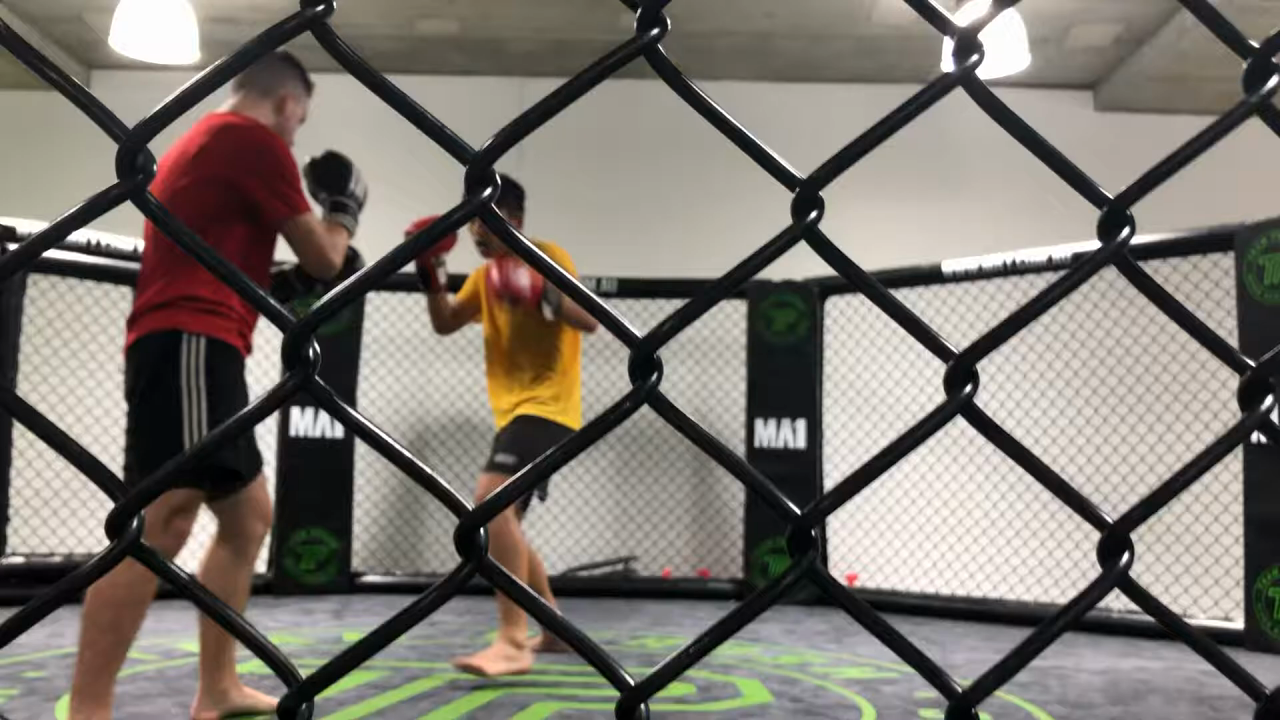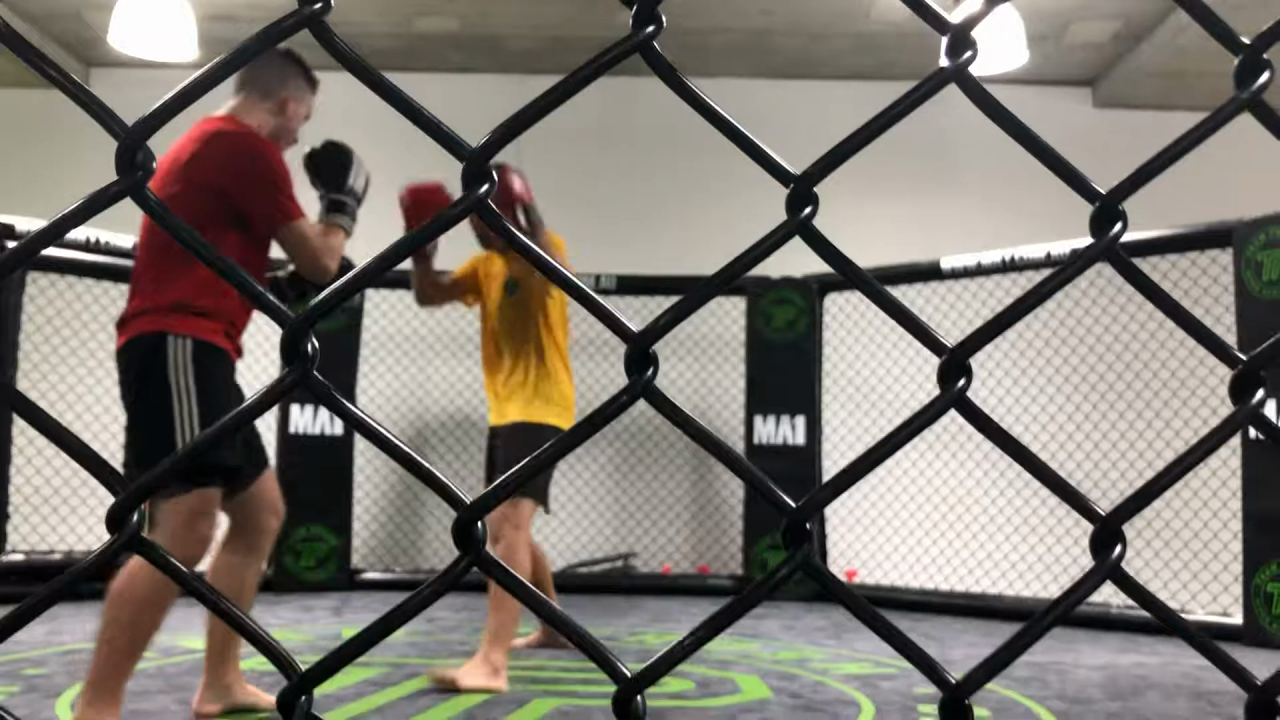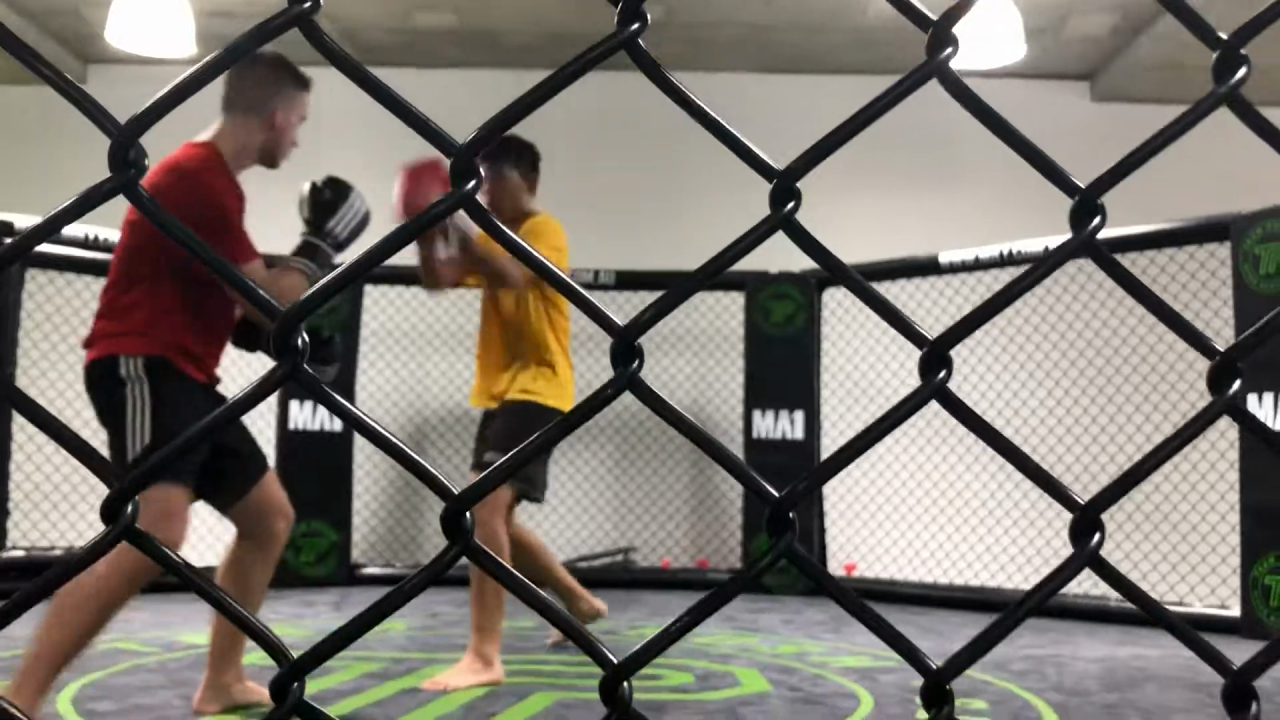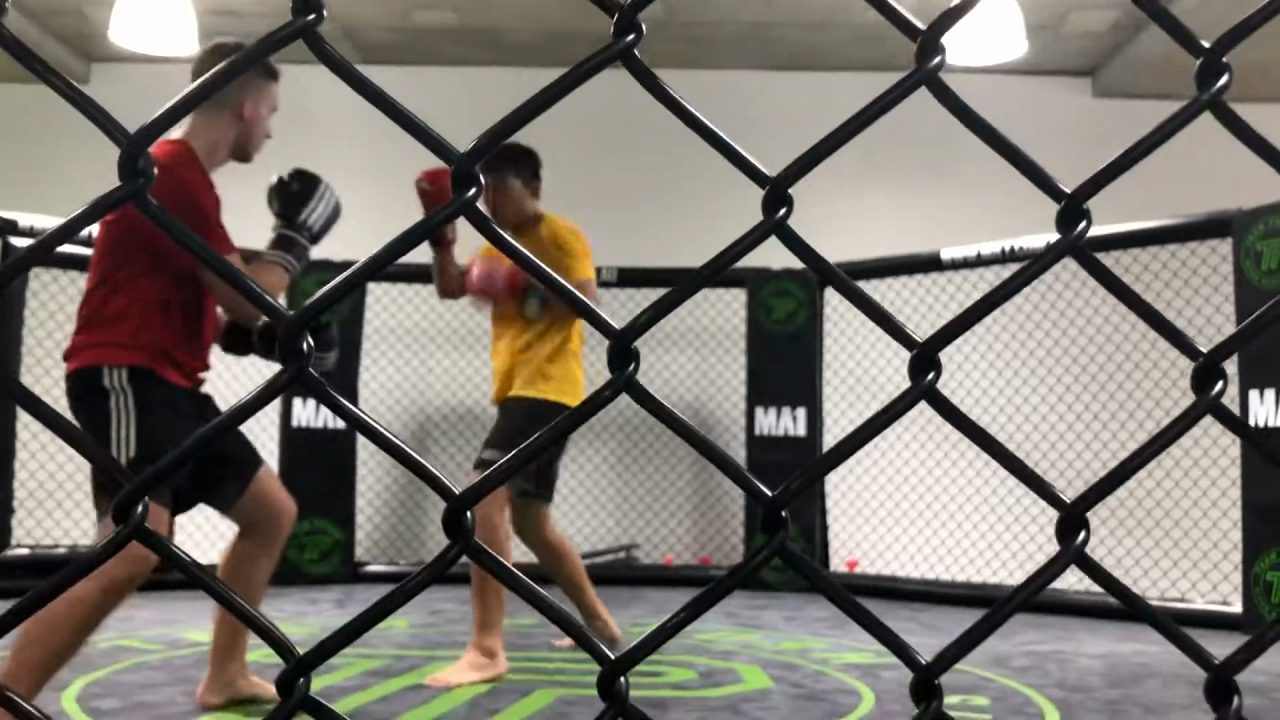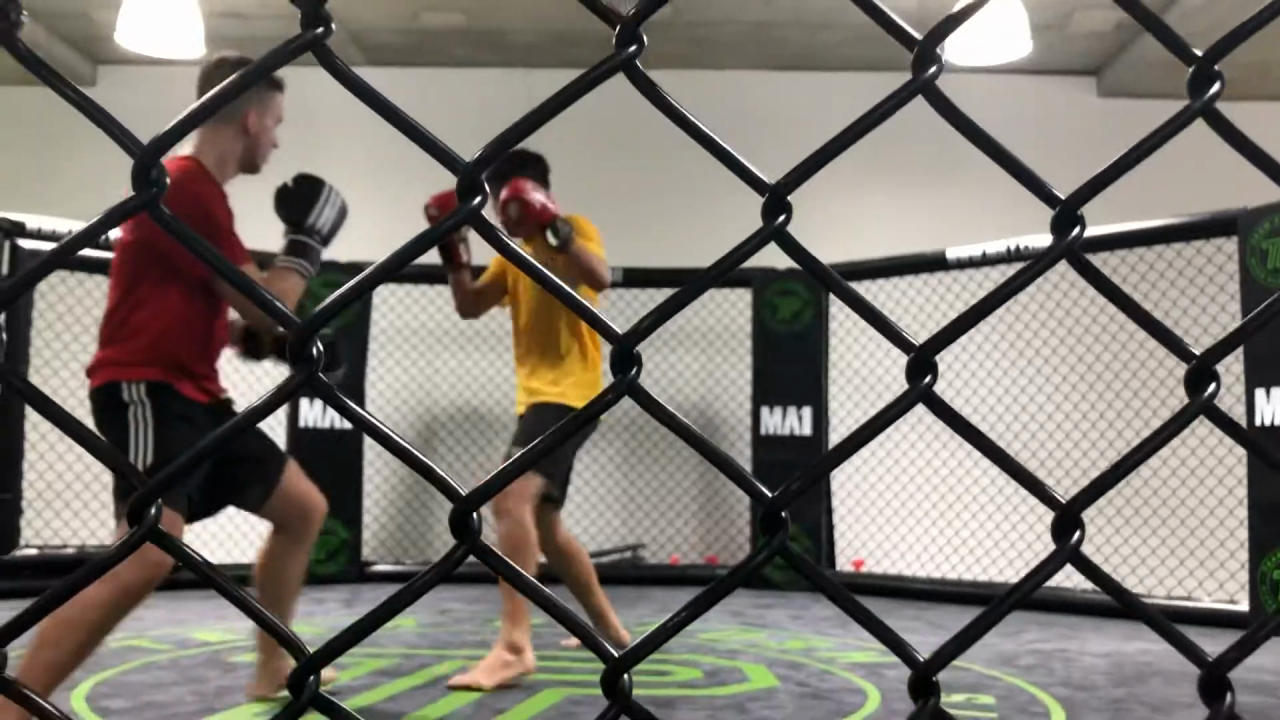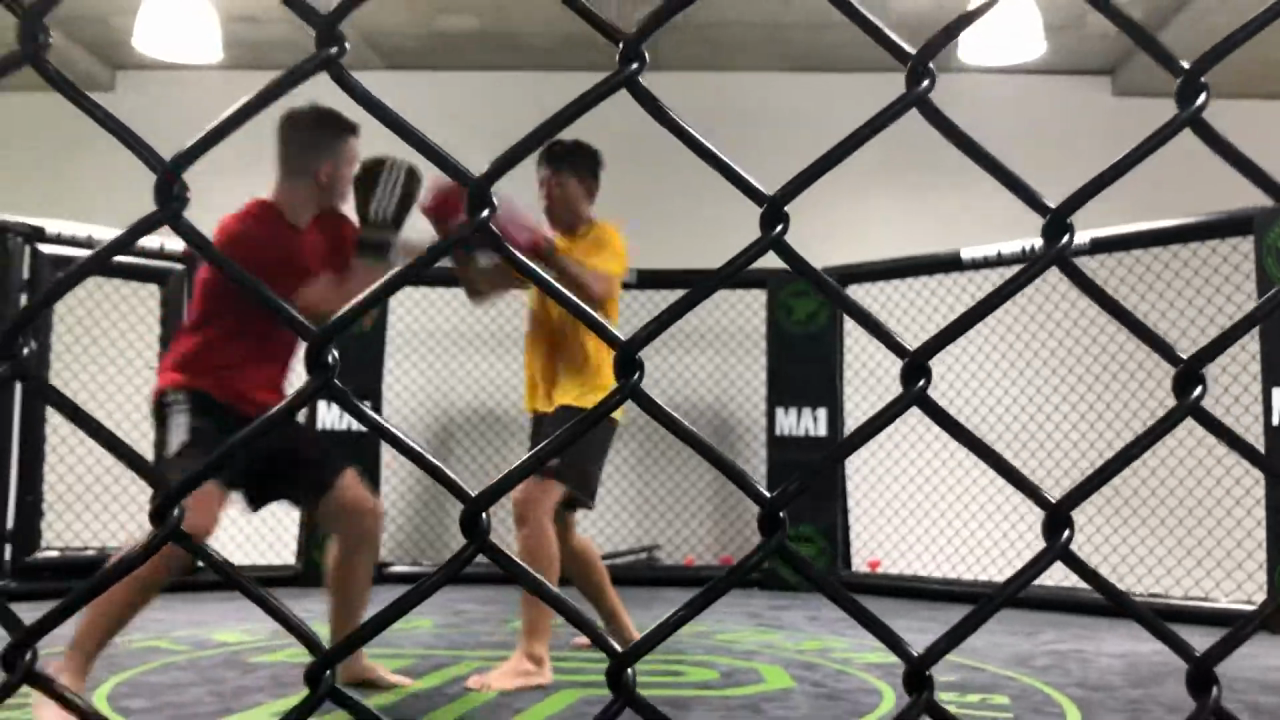
dt=0.2s
person 1, frame 1
left shoulder: (203, 143)
right shoulder: (251, 138)
right elbow: (323, 259)
right wrist: (344, 204)
left hip: (192, 348)
right hip: (190, 343)
left knee: (248, 515)
right knee: (164, 521)
person 1, frame 2
left shoulder: (212, 146)
right shoulder: (242, 146)
right elbow: (318, 262)
right wrist: (341, 198)
left hip: (198, 354)
right hip: (177, 349)
left knee: (262, 513)
right knee: (185, 525)
person 1, frame 3
left shoulder: (210, 177)
right shoulder: (198, 176)
right elbow: (265, 303)
right wrist: (322, 241)
left hip: (184, 376)
right hip: (141, 369)
left knee: (271, 517)
right knee: (155, 534)
person 1, frame 4
left shoulder: (185, 176)
right shoulder: (173, 172)
right elbow: (249, 299)
left wrist: (258, 339)
right wrist: (298, 233)
left hip: (171, 383)
right hip: (124, 377)
left knee: (273, 512)
right knee: (136, 550)
person 1, frame 5
left shoulder: (202, 189)
right shoulder: (187, 188)
right elbow: (266, 303)
left wrist: (278, 339)
right wrist: (308, 239)
left hip: (199, 394)
right hip: (147, 391)
left knee: (305, 508)
right knee: (151, 557)
left ankle: (276, 662)
person 1, frame 6
left shoulder: (323, 223)
right shoulder: (253, 234)
left elbow: (363, 261)
right elbow: (333, 314)
right wrist: (381, 239)
left hip: (262, 408)
right hip: (204, 402)
left knee: (362, 512)
right knee: (187, 528)
left ankle: (344, 657)
person 2, frame 1
left shoulder: (547, 256)
right shoulder: (484, 275)
left elbow: (588, 320)
right elbow: (444, 322)
left wrist: (538, 294)
right wrist: (430, 272)
left hip: (546, 408)
right hip: (511, 411)
left knee: (491, 499)
right knee: (503, 519)
left ankle: (513, 641)
right ankle: (553, 630)
person 2, frame 2
left shoulder: (543, 245)
right shoulder: (483, 264)
left elbow: (561, 277)
right elbow: (428, 293)
left wrist: (528, 219)
right wrist: (420, 236)
left hip: (541, 412)
right hip: (507, 413)
left knee: (508, 520)
right knee: (510, 527)
left ankle: (491, 663)
right ankle: (554, 625)
person 2, frame 3
left shoulder: (543, 230)
right shoulder: (493, 238)
left elbow: (511, 279)
right elbow: (437, 279)
left wrist: (456, 234)
right wrist: (429, 229)
left hip: (535, 393)
right hip: (502, 395)
left knee: (485, 506)
right knee: (501, 521)
left ankle: (483, 657)
right ankle: (580, 602)
person 2, frame 4
left shoulder: (559, 234)
right shoulder: (500, 244)
left elbow: (588, 301)
right elbow: (449, 286)
left wrist: (526, 289)
right wrist: (440, 228)
left hip: (543, 391)
right hip: (518, 393)
left knee: (484, 499)
right knee: (530, 518)
left ankle: (486, 650)
right ankle: (600, 625)
person 2, frame 5
left shoulder: (574, 230)
right shoulder: (512, 257)
left elbow: (595, 276)
right elbow: (467, 306)
left wrist: (549, 226)
right wrist: (452, 247)
left hip: (569, 395)
right hip: (537, 396)
left knee: (513, 496)
right knee: (545, 519)
left ankle: (513, 649)
right ankle: (609, 627)
person 2, frame 6
left shoulder: (604, 237)
right shoulder: (545, 248)
left elbow: (593, 290)
right elbow: (482, 283)
left wrist: (548, 244)
left hip: (589, 401)
right hip: (552, 402)
left knee: (535, 505)
right knee: (558, 525)
left ankle: (533, 656)
right ankle: (621, 628)
